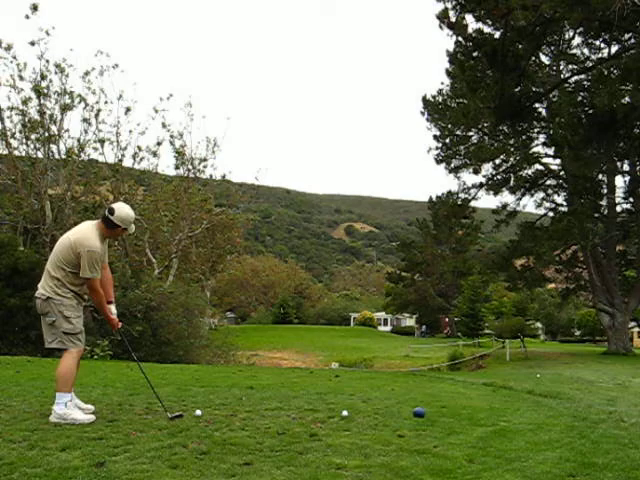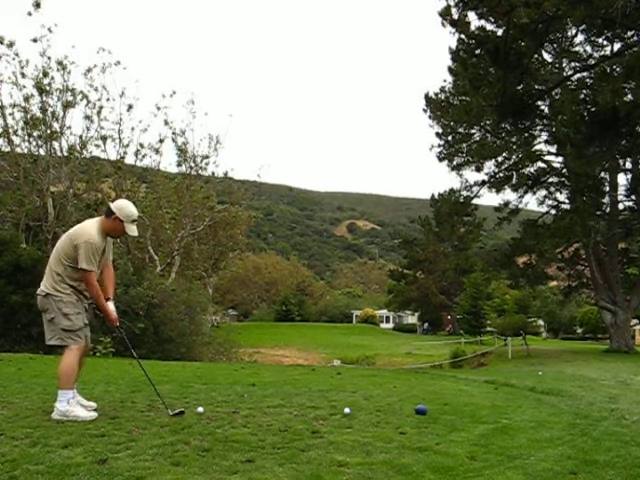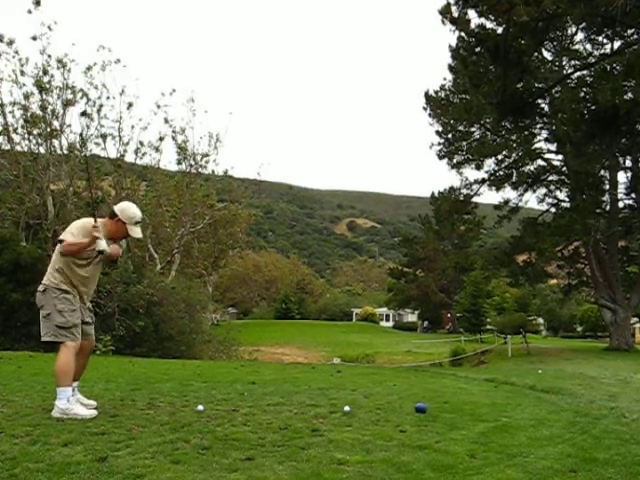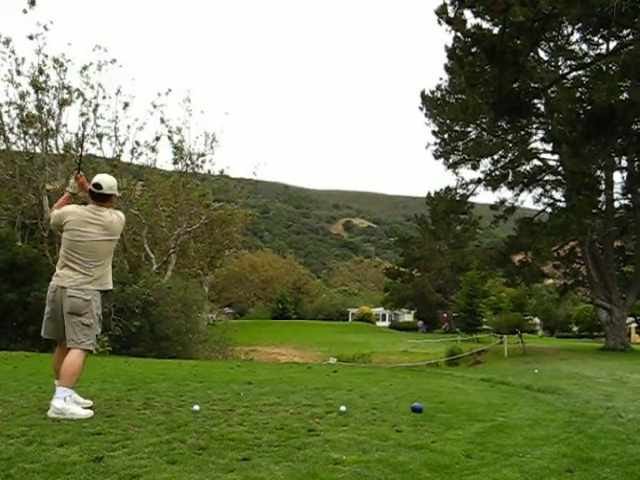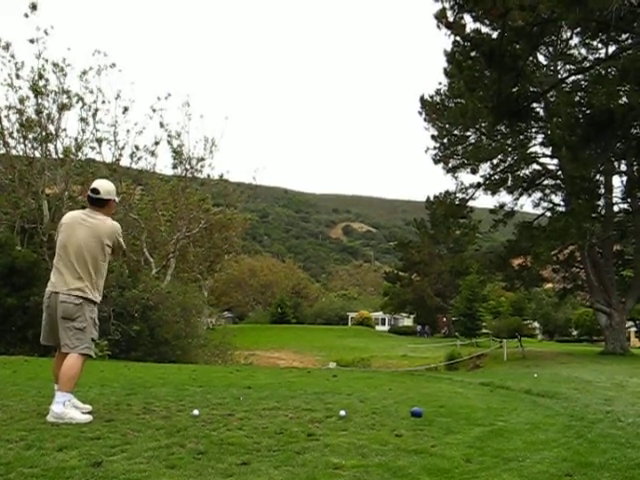
dt=1s
person 1, frame 1
left shoulder: (97, 230)
right shoulder: (91, 245)
left elbow: (105, 270)
right elbow: (93, 288)
left wrist: (112, 305)
right wrist: (108, 316)
left hip: (66, 296)
right hip: (58, 297)
left knee: (77, 348)
right knee: (72, 349)
left ankle: (67, 398)
right ankle: (61, 409)
person 1, frame 2
left shoulder: (107, 235)
right shoulder: (89, 237)
left elbow: (107, 268)
right elbow: (89, 281)
left wrist: (110, 301)
right wrist: (106, 310)
left hip: (74, 296)
right hip: (60, 295)
left knee: (83, 346)
right knee: (74, 346)
left ankle: (70, 396)
right ankle: (63, 406)
person 1, frame 3
left shoulder: (115, 238)
right shoulder: (84, 227)
left elbow: (114, 254)
right elbow: (63, 250)
left wrist: (105, 248)
right wrist: (89, 241)
left hip: (78, 296)
right hip: (58, 292)
left knee: (86, 344)
right knee: (70, 344)
left ankle: (70, 394)
right ankle: (63, 404)
person 1, frame 4
left shoulder: (71, 213)
right shoulder: (117, 220)
left elbow: (52, 216)
left wrist: (71, 191)
right wrist: (86, 186)
left hip: (59, 287)
right hip: (84, 292)
left knee: (64, 343)
right knee: (80, 346)
left ankle: (64, 394)
right ankle: (60, 403)
person 1, frame 5
left shoulder: (68, 218)
right shoulder: (111, 228)
right elbow: (119, 252)
left hip: (55, 292)
right hip: (80, 297)
left knee: (63, 348)
right knee: (78, 350)
left ankle: (63, 398)
right ankle: (60, 407)
